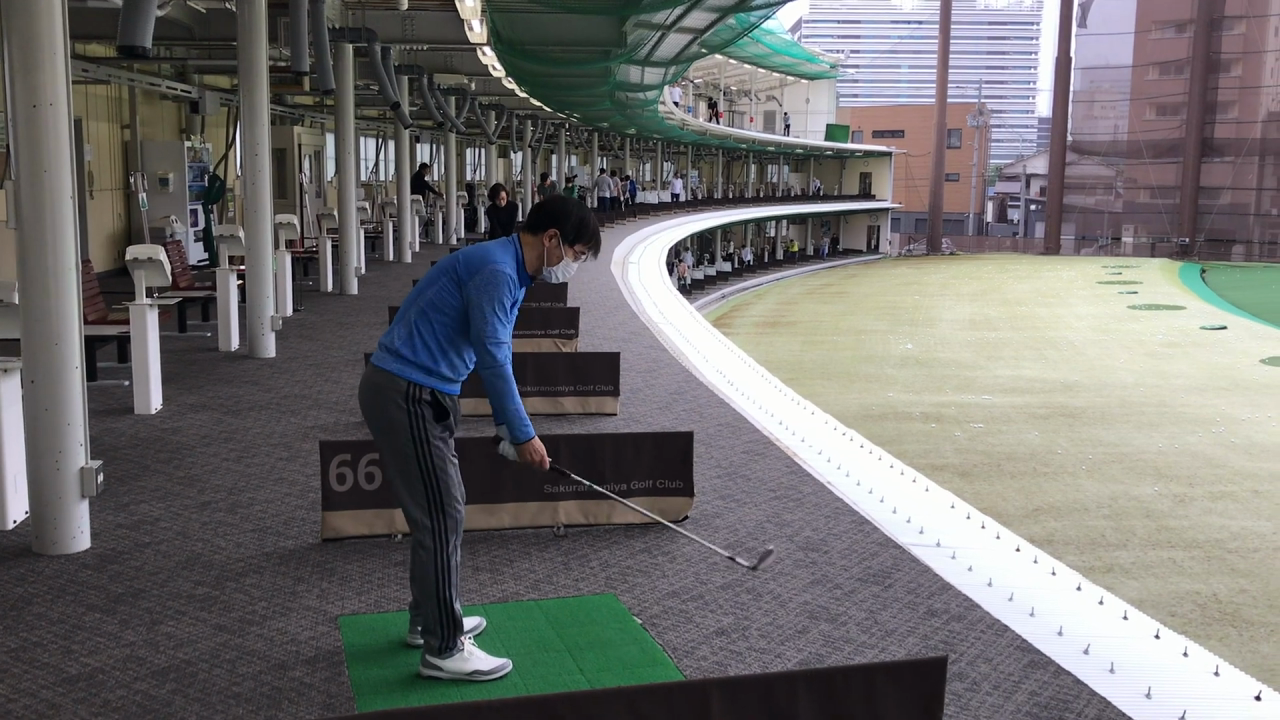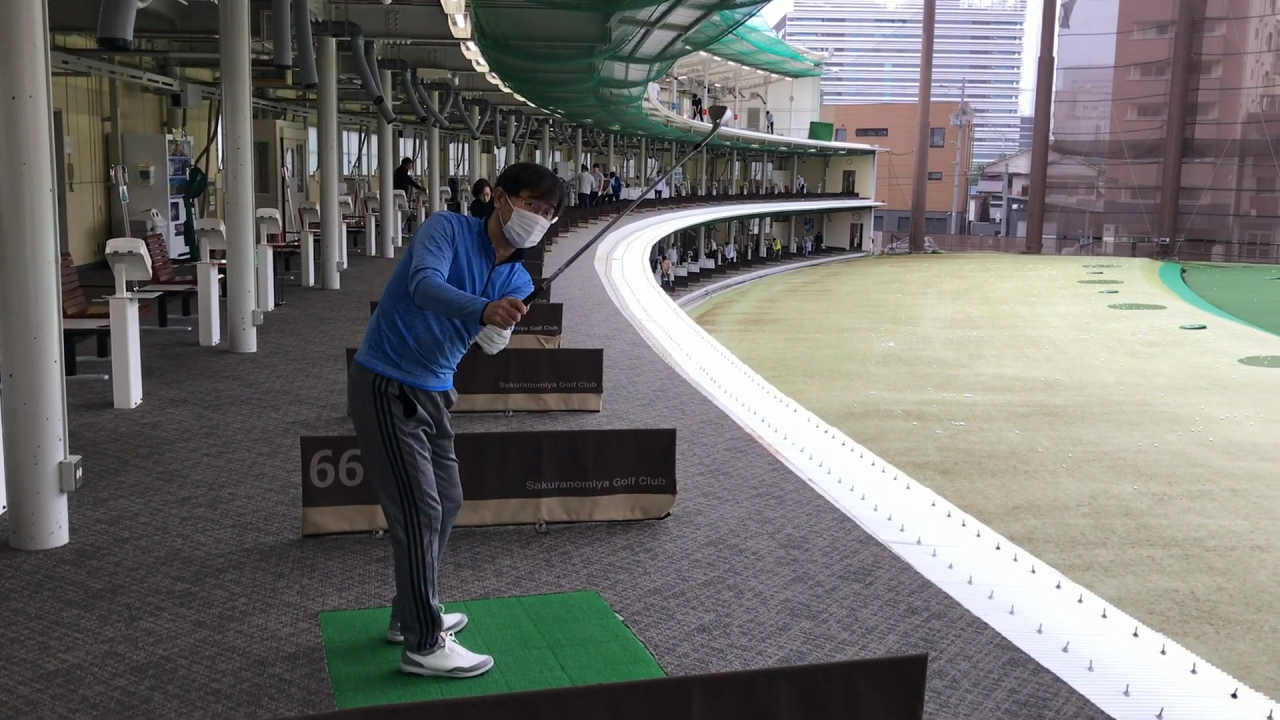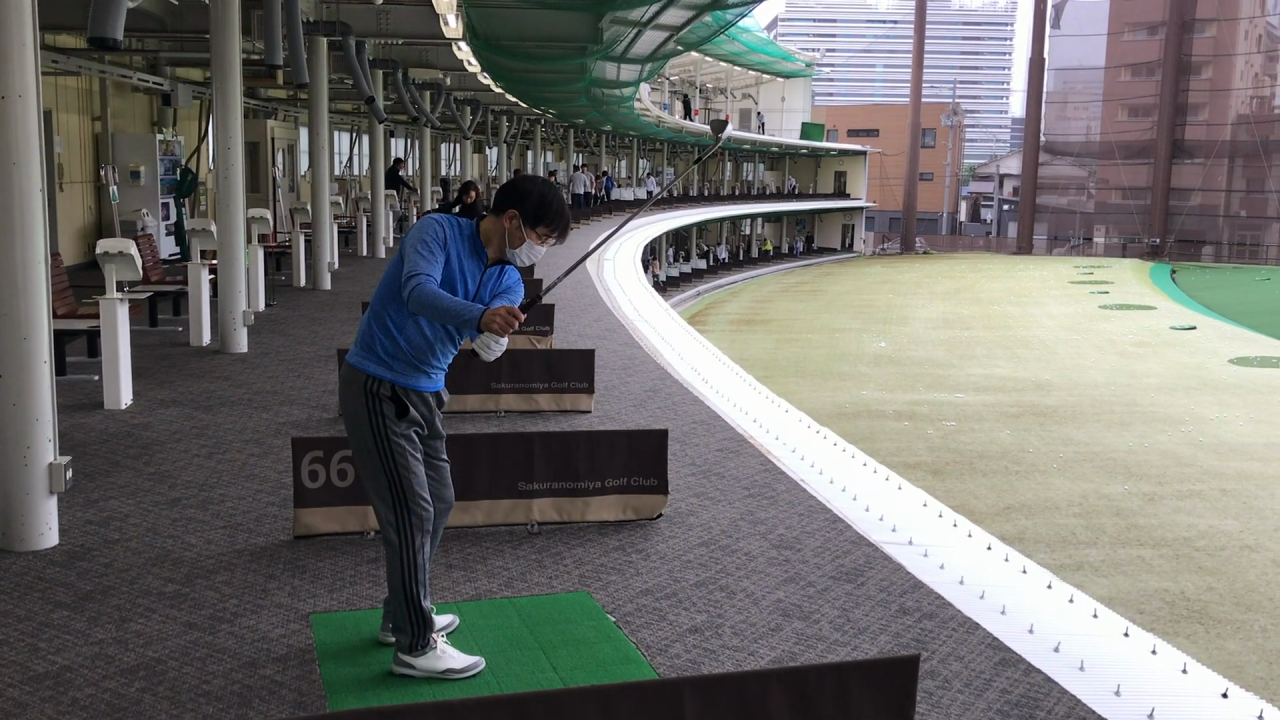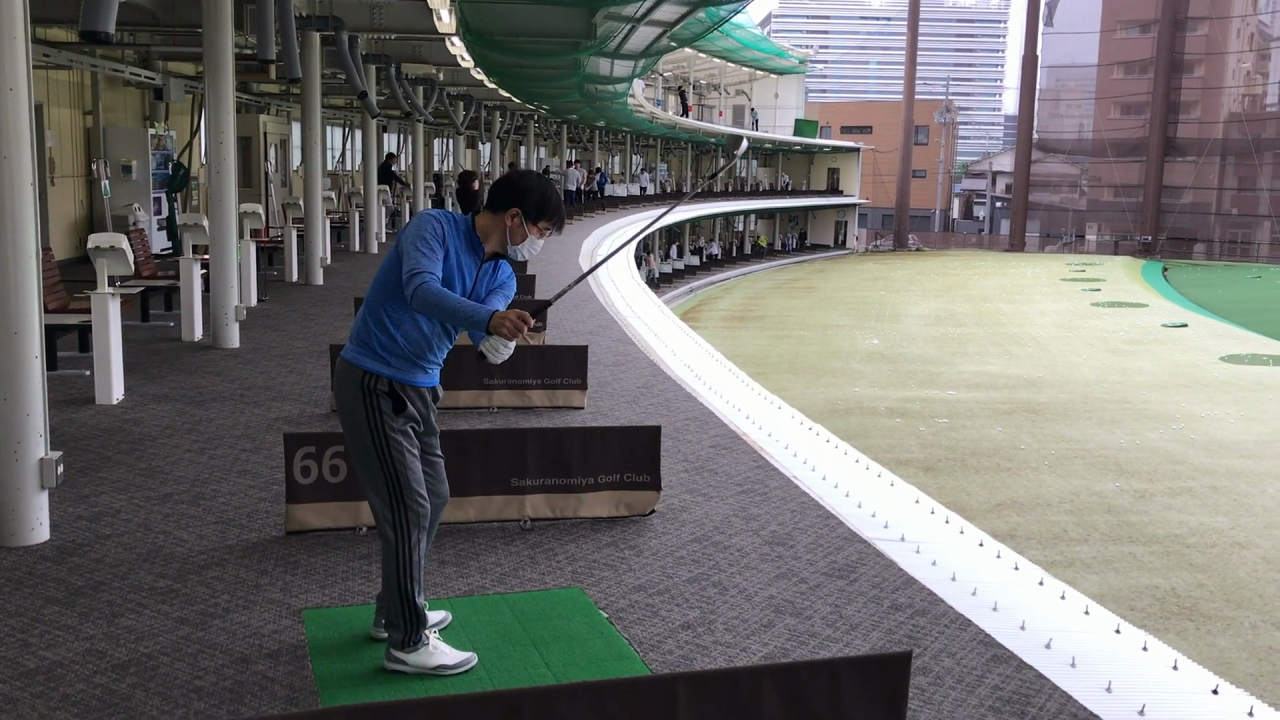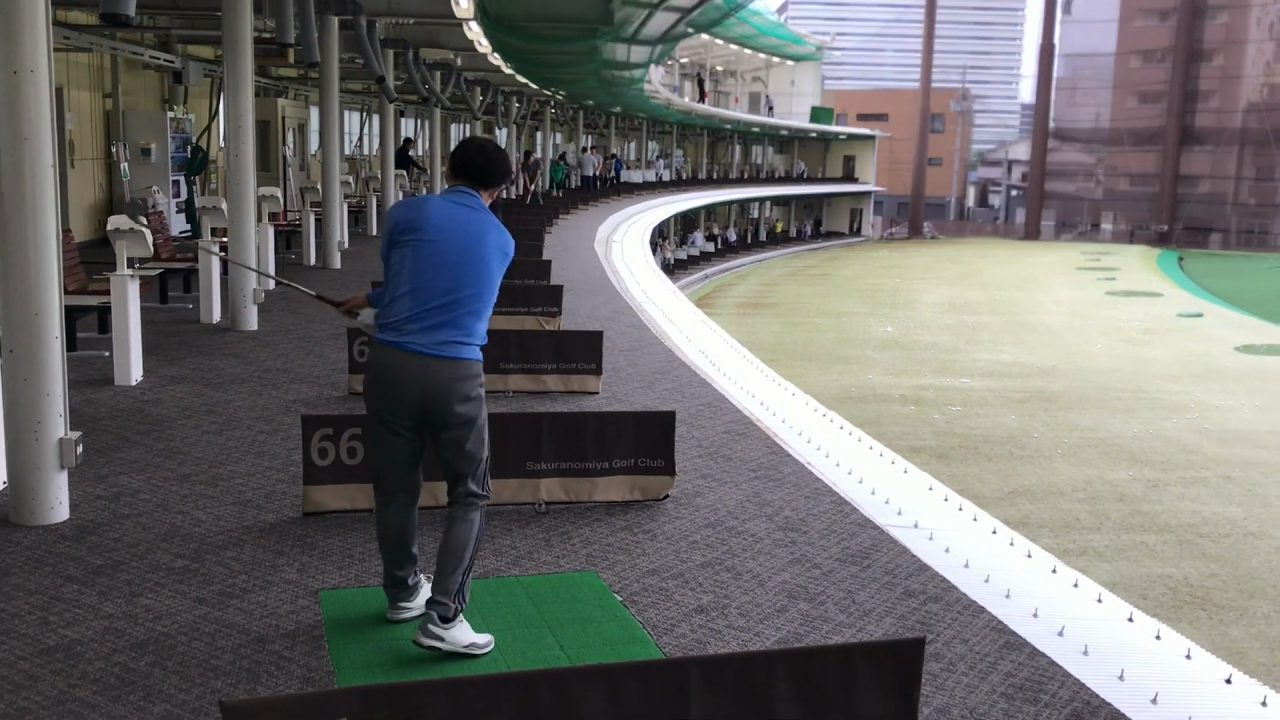
dt=1s
person 1, frame 1
left shoulder: (506, 270)
right shoulder: (496, 271)
left elbow: (495, 356)
right elbow: (491, 359)
left wrist: (508, 427)
right wrist: (523, 434)
left hip: (409, 390)
right hip: (406, 394)
left knee: (438, 509)
right knee: (442, 517)
left ankle: (429, 618)
right ankle: (443, 648)
person 1, frame 2
left shoulder: (519, 281)
right shoulder: (446, 228)
left elbow: (495, 331)
right elbow: (424, 285)
left wrist: (498, 328)
right wrist: (484, 309)
left hip: (434, 390)
right hip: (385, 385)
left knee: (445, 502)
right knee: (420, 512)
left ankle: (413, 613)
right ankle: (423, 645)
person 1, frame 3
left shoulder: (509, 281)
right shoulder: (438, 230)
left elbow: (490, 327)
right elbow: (418, 291)
left wrist: (494, 334)
right wrist: (480, 316)
left hip: (425, 391)
right hip: (377, 387)
left knee: (437, 503)
right knee: (412, 512)
left ankle: (402, 615)
right ankle: (415, 645)
person 1, frame 4
left shoulder: (502, 276)
right shoulder: (433, 226)
left elbow: (485, 326)
right elbow: (420, 290)
left wrist: (500, 337)
right wrist: (488, 319)
left hip: (419, 388)
right hip: (373, 383)
left knee: (431, 499)
right knee: (408, 509)
left ankle: (395, 611)
right ankle: (407, 642)
person 1, frame 5
left shoulder: (407, 212)
right shoulder: (502, 241)
left hip: (391, 363)
right hip: (457, 373)
left knee: (395, 488)
right knee: (469, 494)
left ankle: (403, 591)
right ankle: (443, 615)
